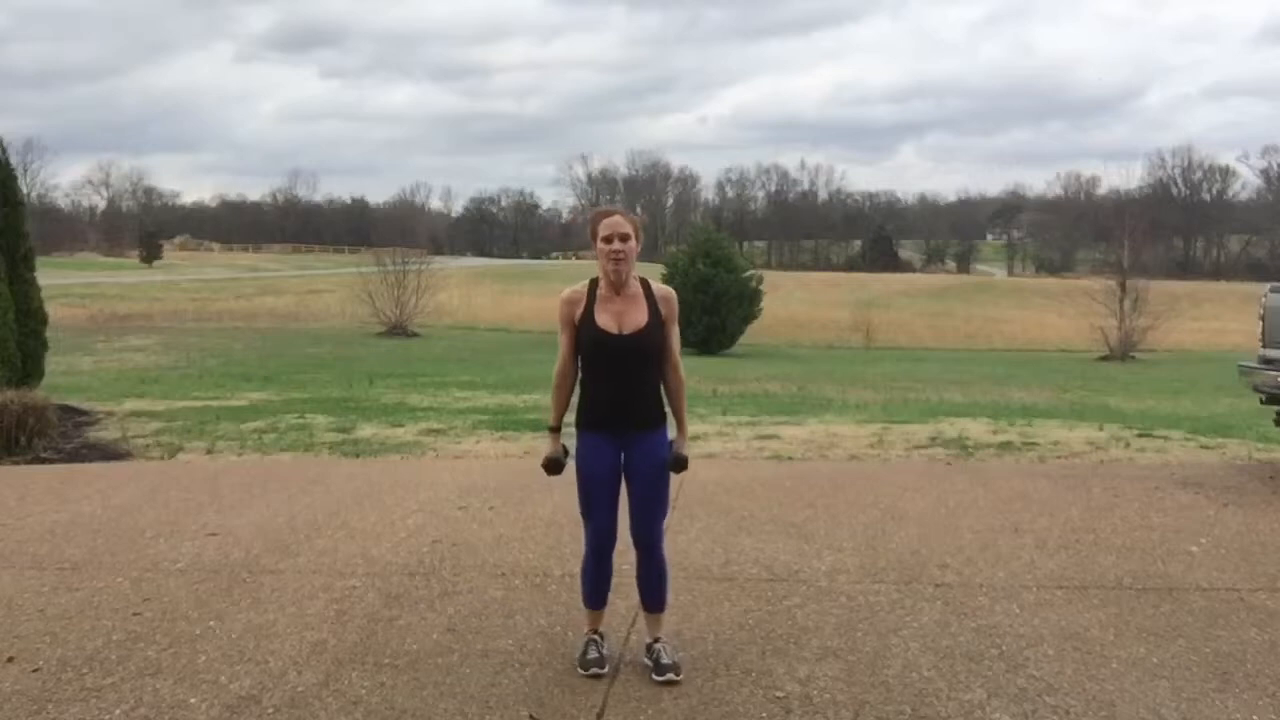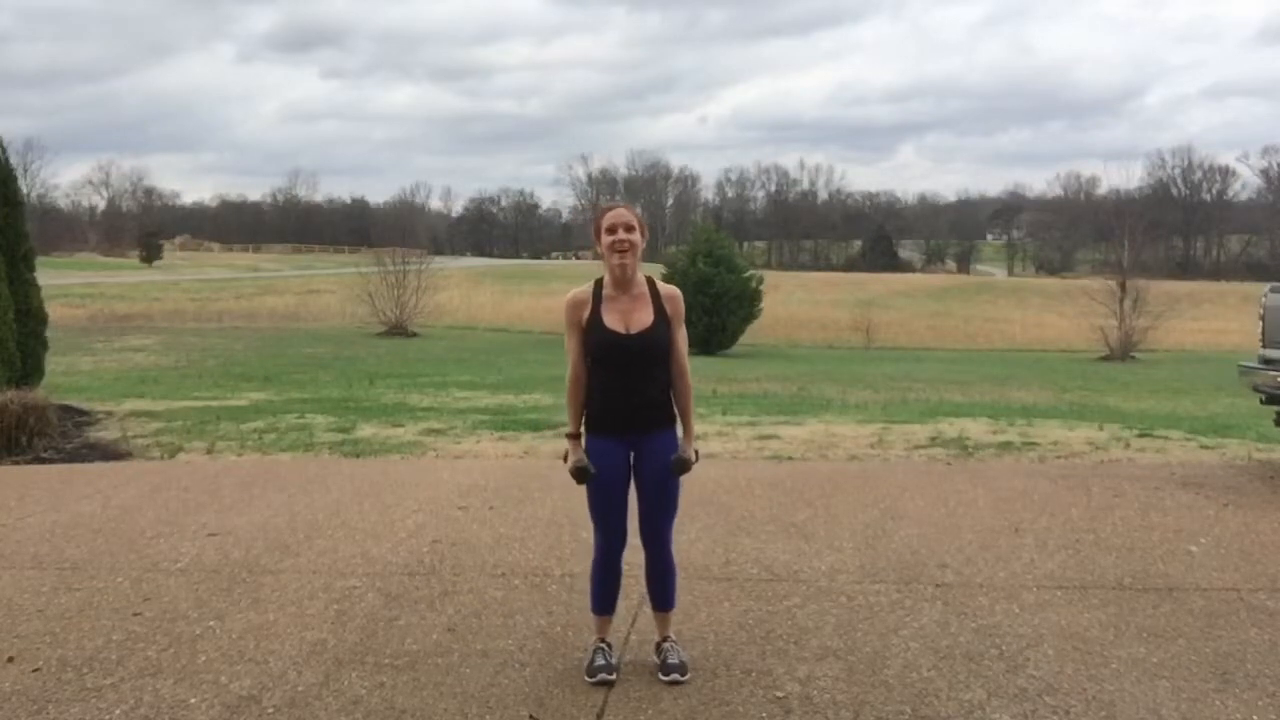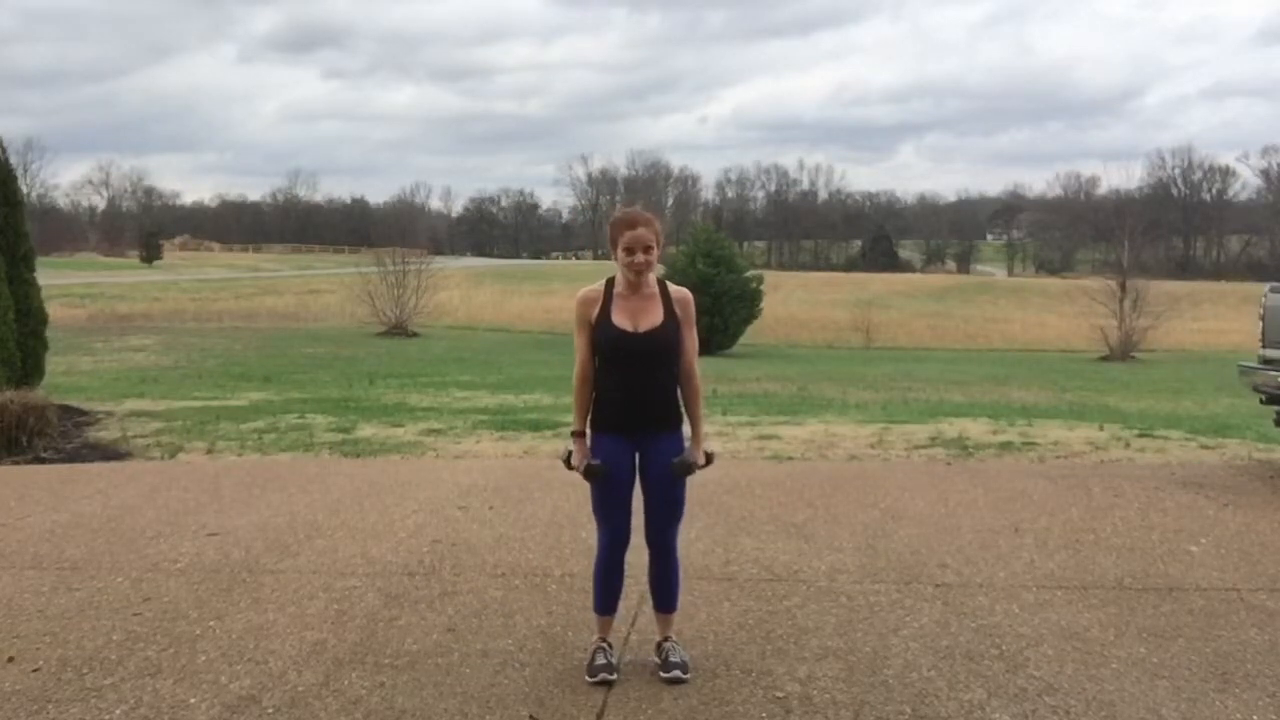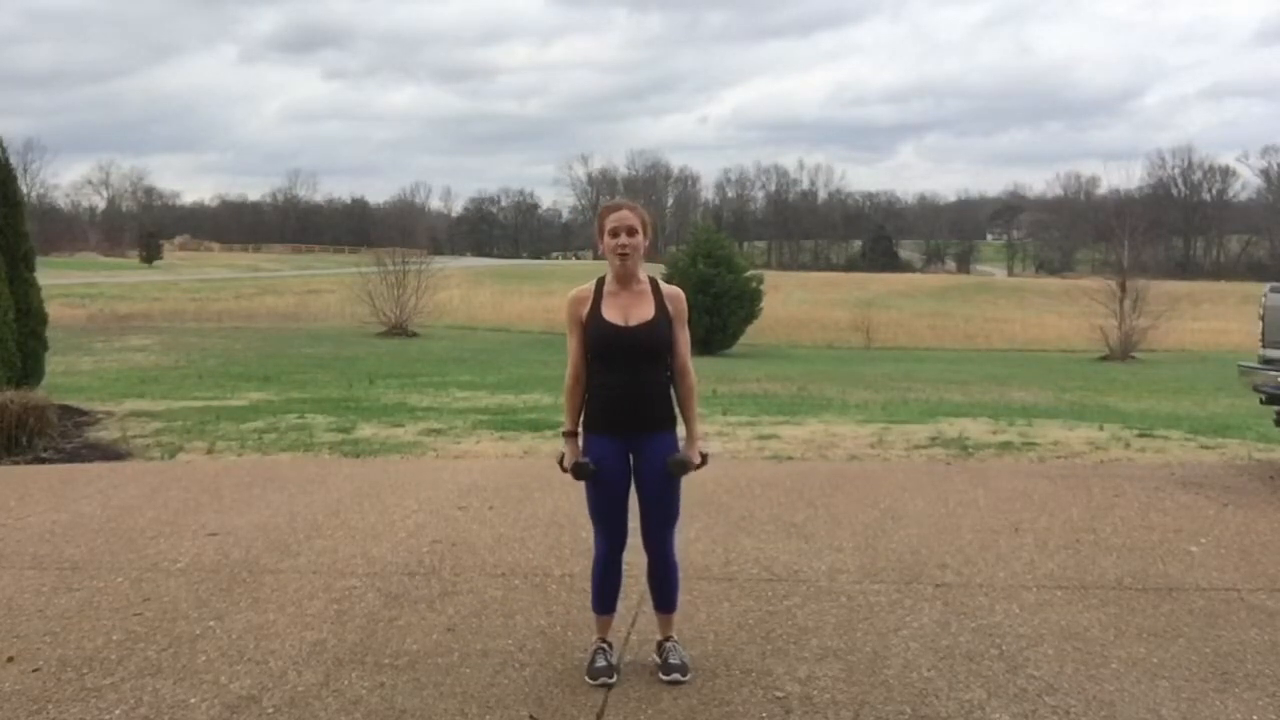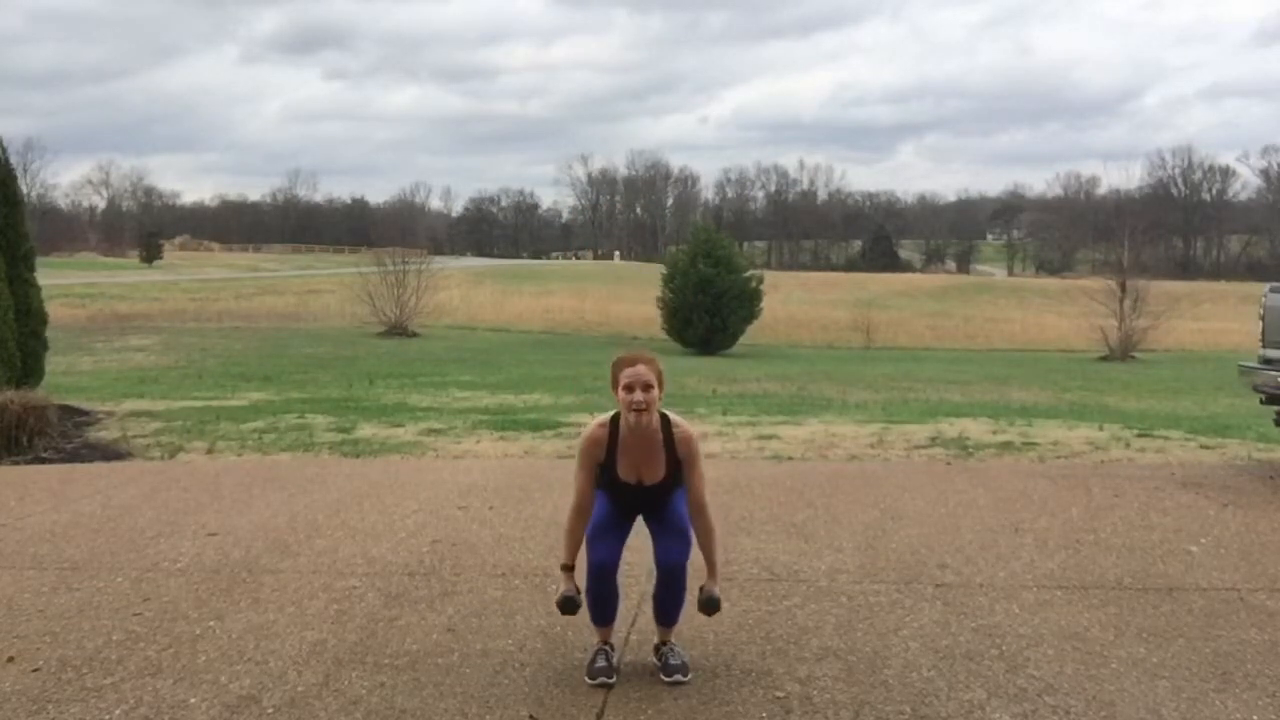
dt=1s
person 1, frame 1
left shoulder: (663, 298)
right shoulder: (575, 300)
left elbow: (672, 369)
right elbow: (565, 370)
left wrist: (682, 431)
right wrist: (554, 432)
left hip: (649, 433)
right hip: (596, 434)
left knee: (649, 539)
right knee: (599, 539)
left ankle: (656, 639)
right ankle: (593, 633)
person 1, frame 2
left shoulder: (669, 297)
right shoulder: (580, 302)
left elbow: (680, 371)
right elbow: (577, 376)
left wrist: (688, 435)
right wrist: (574, 438)
left hip: (658, 435)
right hip: (605, 437)
left knee: (658, 540)
right knee: (609, 541)
left ankle: (665, 639)
right ankle: (601, 642)
person 1, frame 3
left shoulder: (679, 299)
right shoulder: (590, 300)
left elbow: (689, 373)
right elbow: (584, 374)
left wrist: (697, 438)
right wrist: (579, 437)
left hip: (664, 435)
right hip: (610, 435)
left knee: (663, 539)
right knee: (612, 539)
left ankle: (667, 639)
right ankle: (602, 641)
person 1, frame 4
left shoulder: (671, 297)
right shoulder: (582, 300)
left elbow: (683, 371)
right elbow: (576, 374)
left wrist: (693, 437)
right wrist: (570, 437)
left hip: (657, 434)
right hip: (603, 436)
left knee: (660, 542)
right knee: (609, 542)
left ankle: (668, 641)
right ankle: (602, 643)
person 1, frame 5
left shoulder: (681, 435)
right shoulder: (596, 435)
left elbow: (698, 509)
right elbow: (581, 508)
left wrist: (712, 574)
right wrist: (567, 571)
left hip: (665, 499)
right hip: (614, 499)
left knee: (673, 564)
right knee: (600, 564)
left ankle: (665, 643)
right ankle: (604, 645)
